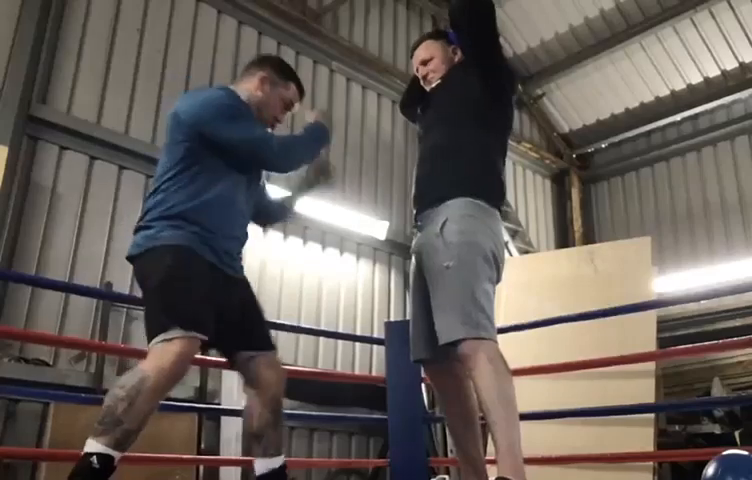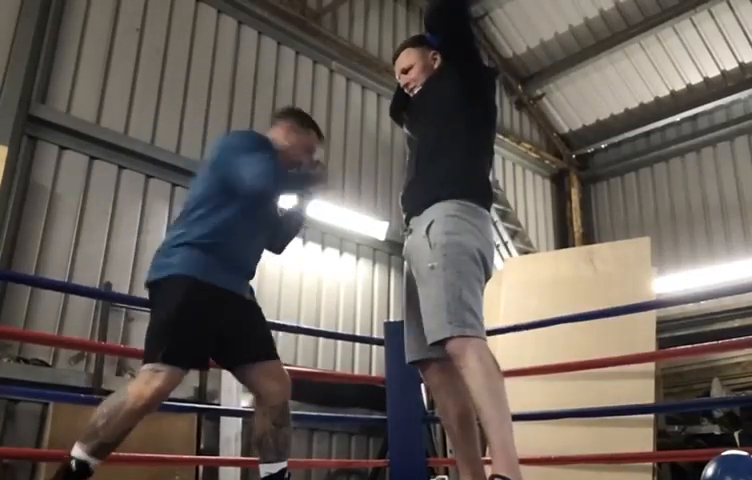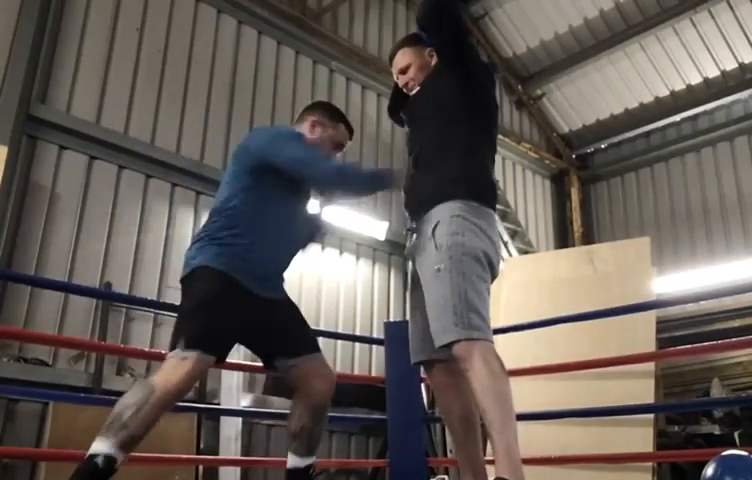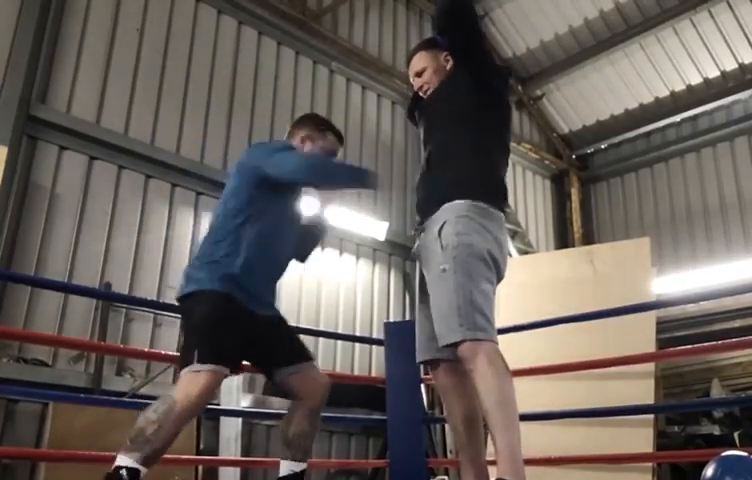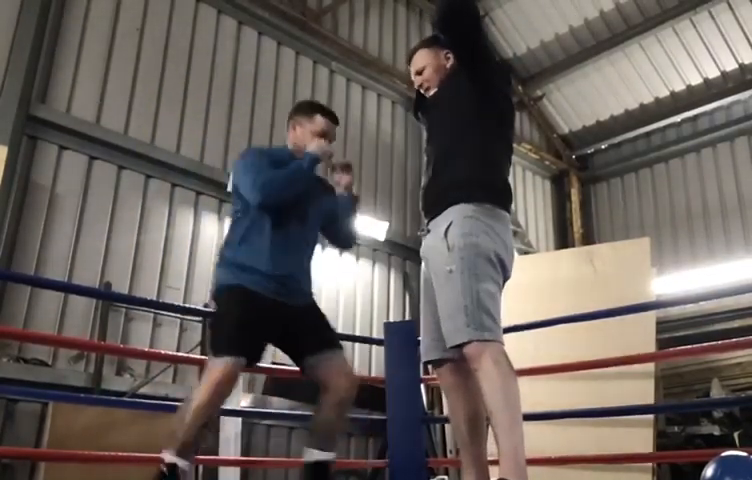
dt=1s
person 1, frame 1
left shoulder: (484, 76)
right shoulder: (438, 105)
right elbow: (406, 103)
left wrist: (447, 40)
right wrist: (426, 79)
left hip: (462, 217)
right hip: (430, 229)
left knee: (472, 342)
right knee: (439, 361)
person 1, frame 2
left shoulder: (466, 80)
right shoulder: (426, 108)
right elbow: (396, 110)
left wrist: (428, 43)
right wrist: (410, 86)
left hip: (450, 218)
right hip: (423, 229)
left knee: (461, 339)
right knee: (435, 362)
person 1, frame 3
left shoulder: (465, 76)
right shoulder: (428, 104)
right elbow: (395, 108)
left wrist: (421, 40)
right wrist: (407, 87)
left hip: (455, 218)
right hip: (428, 230)
left knee: (467, 342)
right knee: (439, 361)
person 1, frame 4
left shoulder: (479, 81)
right shoulder: (440, 106)
right elbow: (413, 111)
right wrist: (423, 90)
left hip: (462, 218)
right hip: (436, 229)
left knee: (472, 343)
right knee: (444, 361)
person 1, frame 5
left shoulder: (480, 79)
right shoulder: (444, 105)
right elbow: (421, 106)
left hip: (468, 221)
right hip: (441, 232)
left knee: (478, 345)
right knee: (448, 362)
person 2, frame 1
left shoulder: (242, 137)
right shoulder: (212, 103)
left elbow: (262, 213)
right elbow: (277, 155)
left wrist: (306, 185)
right wrist: (317, 132)
left hip: (222, 264)
right hip: (176, 249)
left knee: (268, 377)
right knee: (175, 353)
person 2, frame 2
left shoulder: (256, 177)
right shoulder: (245, 146)
left elbow: (276, 241)
right elbow: (265, 183)
left wrist: (302, 198)
right wrist: (304, 176)
left hip: (229, 290)
right hip: (188, 278)
left knee: (275, 387)
right knee: (154, 385)
person 2, frame 3
left shoulder: (296, 170)
right shoulder: (272, 140)
left elbow: (298, 232)
right elbow: (331, 176)
right wrist: (388, 177)
left hip: (264, 288)
right hip: (219, 272)
left knee: (319, 382)
right knee: (182, 371)
person 2, frame 4
left shoulder: (288, 196)
right shoulder: (264, 156)
left elbow: (299, 250)
right elbow: (307, 170)
left wrist: (321, 215)
right wrist: (364, 177)
left hip: (258, 304)
right hip: (215, 292)
left knee: (314, 388)
right knee: (198, 388)
person 2, frame 5
left shoulder: (320, 188)
right shoulder: (255, 160)
left elbow: (344, 238)
right elbow: (265, 194)
left wrist: (345, 196)
right wrist: (309, 159)
left hip: (295, 298)
right hip: (245, 287)
left knee: (342, 381)
right knee: (220, 377)
